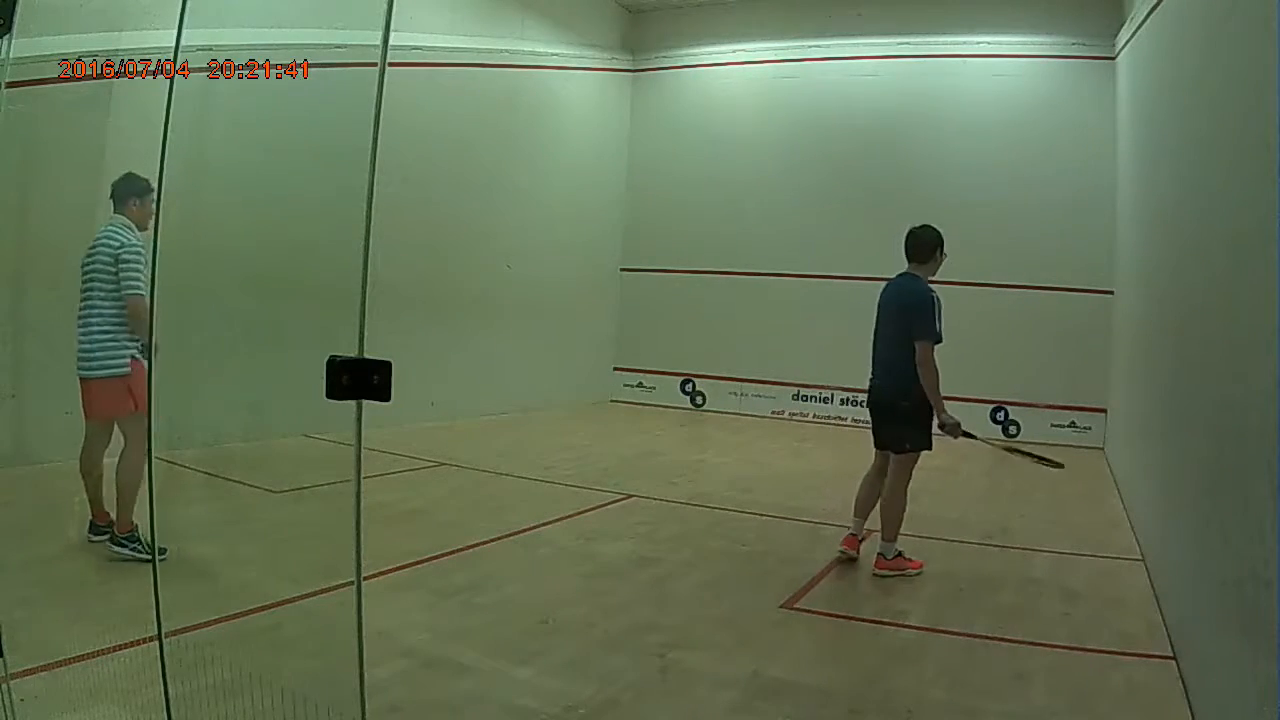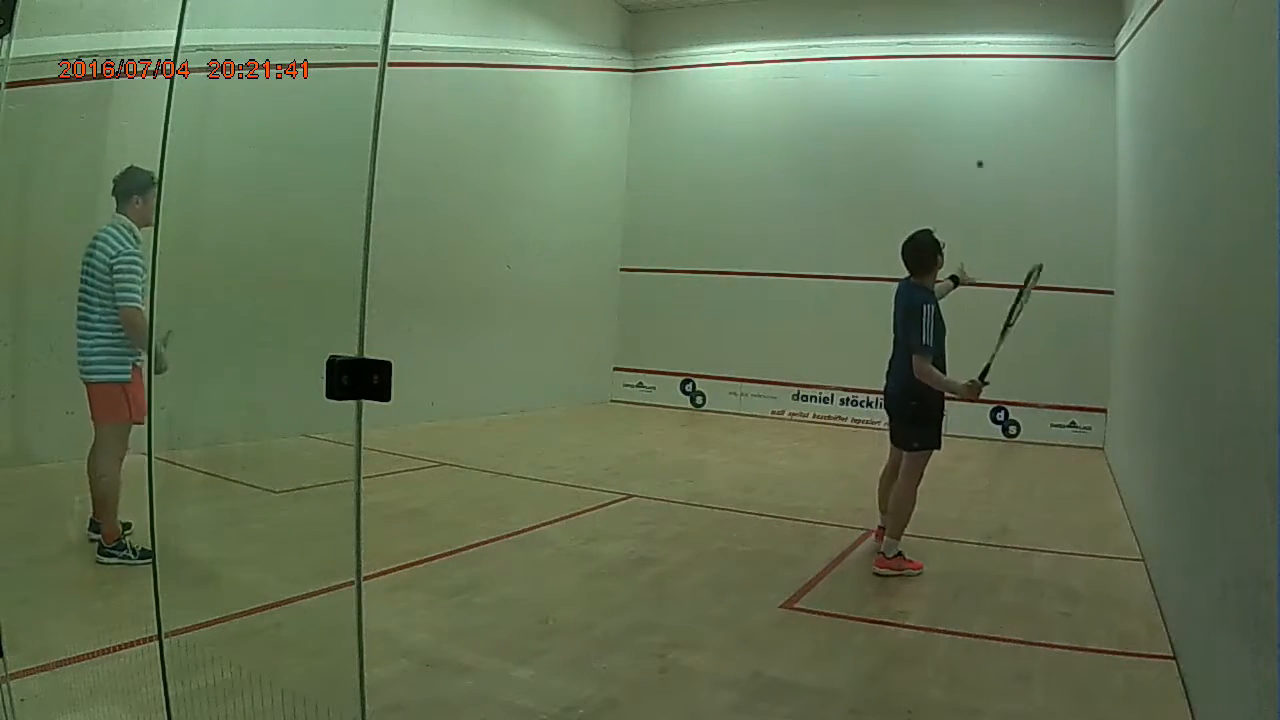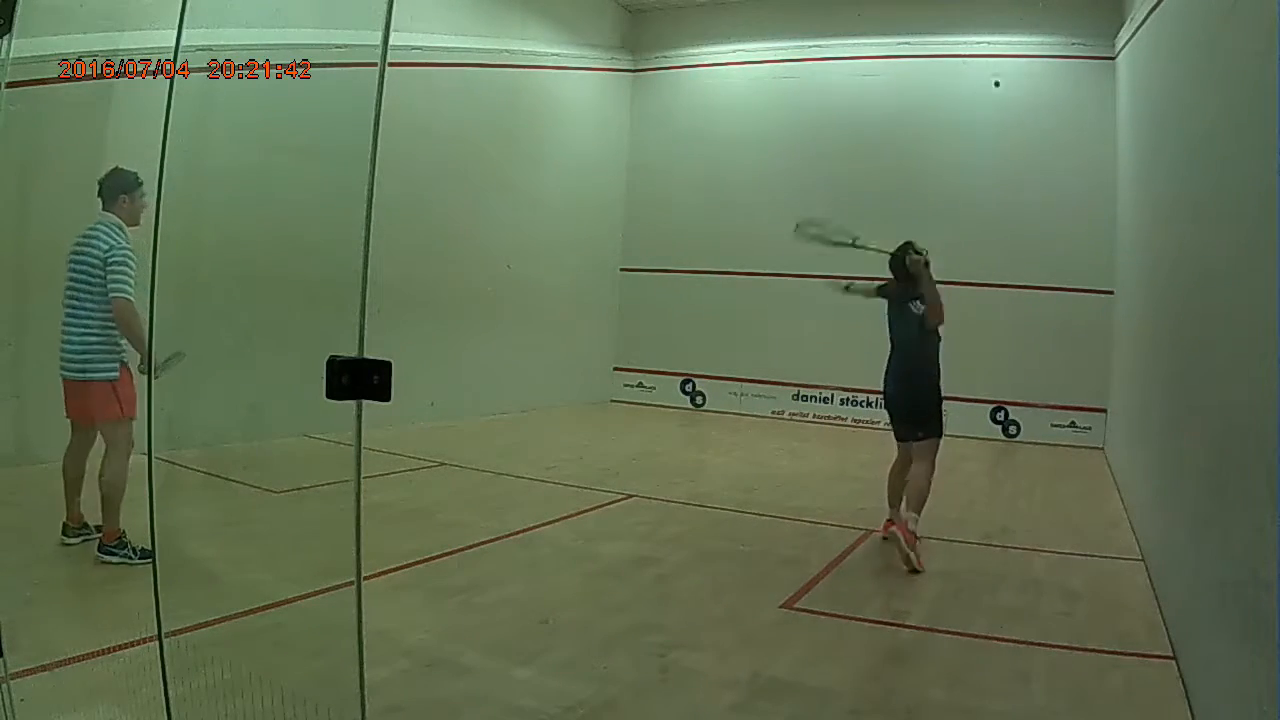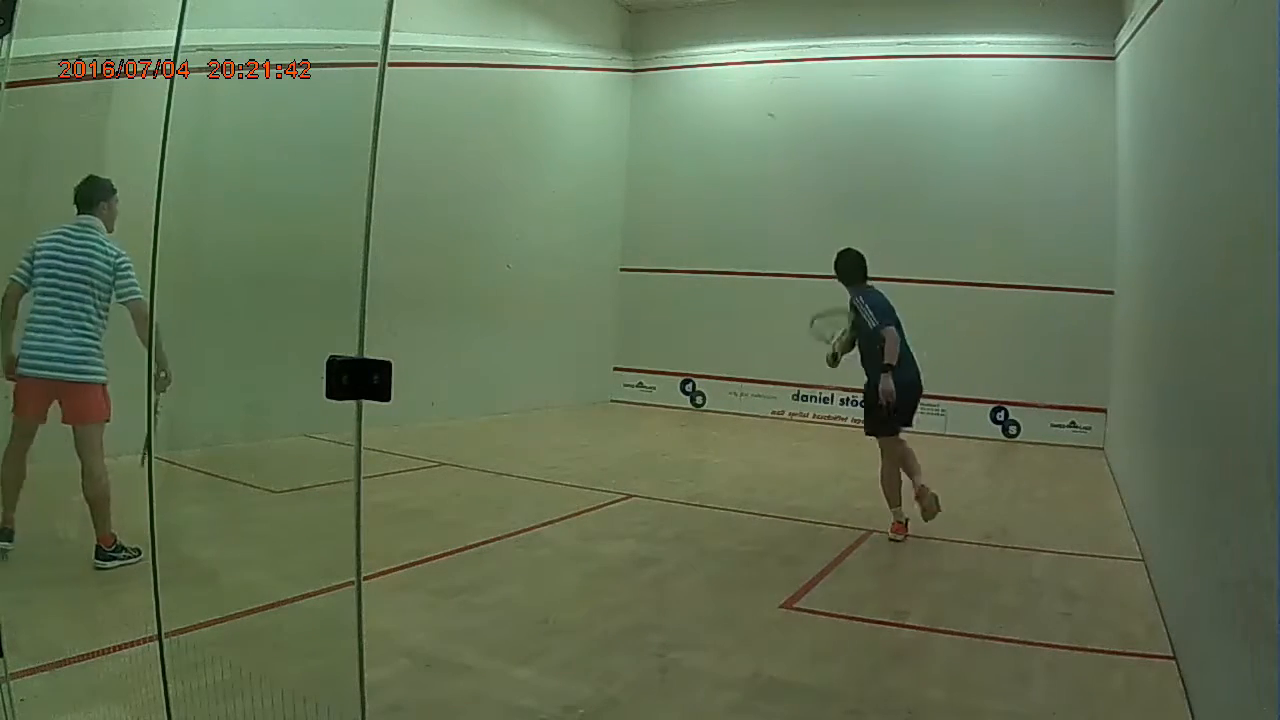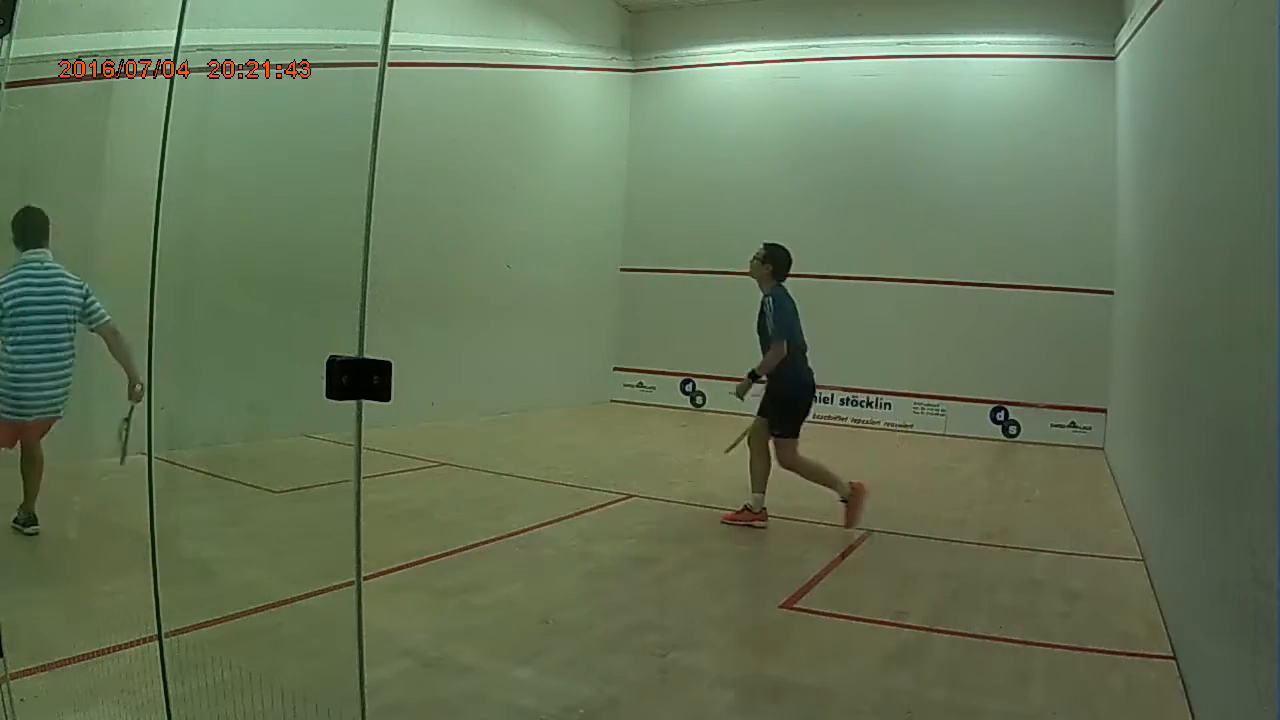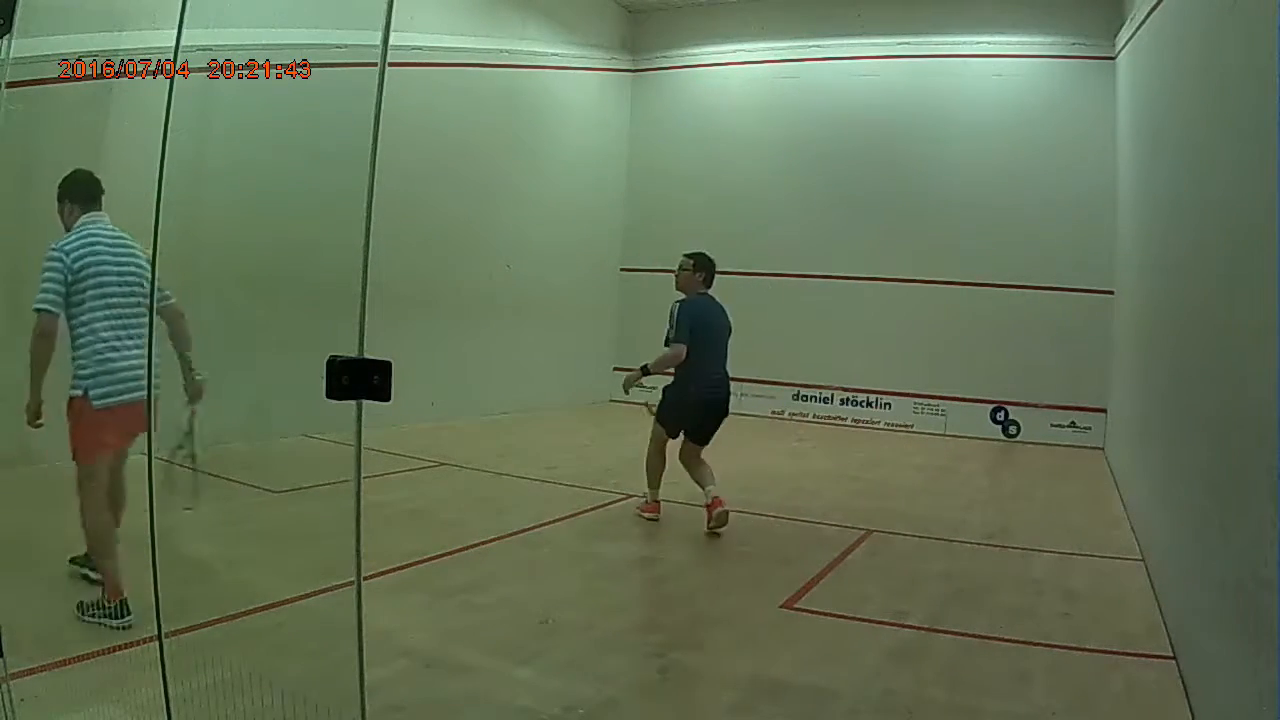
dt=0.5s
person 1, frame 1
left shoulder: (97, 244)
right shoulder: (129, 243)
right elbow: (135, 305)
right wrist: (149, 342)
left hip: (90, 358)
right hip: (119, 359)
left knee: (95, 441)
right knee: (137, 441)
left ankle: (99, 520)
right ankle: (124, 531)
person 1, frame 2
left shoulder: (101, 237)
right shoulder: (127, 252)
right elbow: (131, 316)
right wrist: (155, 355)
left hip: (94, 358)
right hip: (115, 363)
left knee: (103, 444)
right knee: (113, 450)
left ankle: (101, 519)
right ankle: (110, 541)
person 1, frame 3
left shoulder: (84, 240)
right shoulder: (117, 246)
right elbow: (122, 309)
right wrist: (146, 352)
left hip: (74, 360)
right hip: (103, 364)
left knee: (80, 441)
right knee: (119, 447)
left ankle: (73, 523)
right ankle: (112, 540)
person 1, frame 4
left shoulder: (42, 243)
right shoulder: (113, 255)
right elbow: (142, 315)
right wrist: (161, 364)
left hip: (33, 362)
right hip: (82, 367)
right knee: (92, 457)
right ankle: (107, 545)
person 1, frame 5
right shoulder: (73, 285)
right elbow: (112, 334)
right wrist: (134, 378)
right hip: (52, 397)
right knee: (32, 446)
right ankle: (28, 514)
person 1, frame 6
left shoulder: (64, 249)
right shoulder: (134, 248)
left elbow: (45, 329)
right elbow: (174, 315)
left wrist: (35, 394)
right wrist: (190, 370)
left hip: (100, 382)
right hip: (142, 381)
left knee: (91, 488)
right knee: (110, 474)
left ankle: (114, 599)
right ankle: (101, 560)
person 2, frame 1
left shoulder: (890, 288)
right shoulder: (925, 297)
right elbow: (924, 360)
right wrist: (941, 411)
left hip: (880, 392)
right hip: (908, 398)
left knee: (880, 467)
right knee: (898, 477)
left ankle: (853, 536)
right ankle: (888, 555)
person 2, frame 2
left shoulder: (908, 287)
right shoulder: (924, 307)
right elbow: (922, 367)
left wrist: (955, 281)
right wrist: (957, 390)
left hip: (898, 392)
right hip: (918, 398)
left knee: (895, 463)
right knee: (910, 475)
left ankle: (884, 527)
right ankle: (889, 553)
person 2, frame 3
left shoulder: (896, 291)
right shoulder: (912, 305)
left elbow: (876, 290)
right elbow: (936, 319)
left wrist: (853, 287)
right wrist: (924, 275)
left hip: (897, 391)
right hip: (920, 394)
left knee: (905, 459)
right knee: (924, 462)
left ankle: (893, 520)
right ankle: (908, 527)
person 2, frame 4
left shoulder: (860, 300)
right shoulder: (867, 297)
left elbow: (890, 335)
right elbow: (852, 335)
left wrist: (886, 373)
right wrist: (837, 351)
left hip: (889, 385)
right hip: (907, 383)
left knee: (889, 452)
right knee: (894, 444)
left ankle: (899, 523)
right ankle: (921, 488)
person 2, frame 5
left shoulder: (772, 301)
right shoulder: (778, 298)
left elbow: (778, 350)
left wrist: (750, 378)
left hip: (791, 387)
right hip: (785, 384)
left knee: (788, 458)
right knee: (756, 438)
left ankle: (848, 491)
right ankle: (756, 508)
person 2, frame 6
left shoulder: (684, 307)
right shoulder: (722, 314)
left elbow: (678, 353)
left wrist: (642, 371)
left hip: (686, 392)
right hip: (717, 395)
left knee: (658, 441)
right knee: (692, 456)
left ankle: (652, 501)
right ankle: (714, 499)
